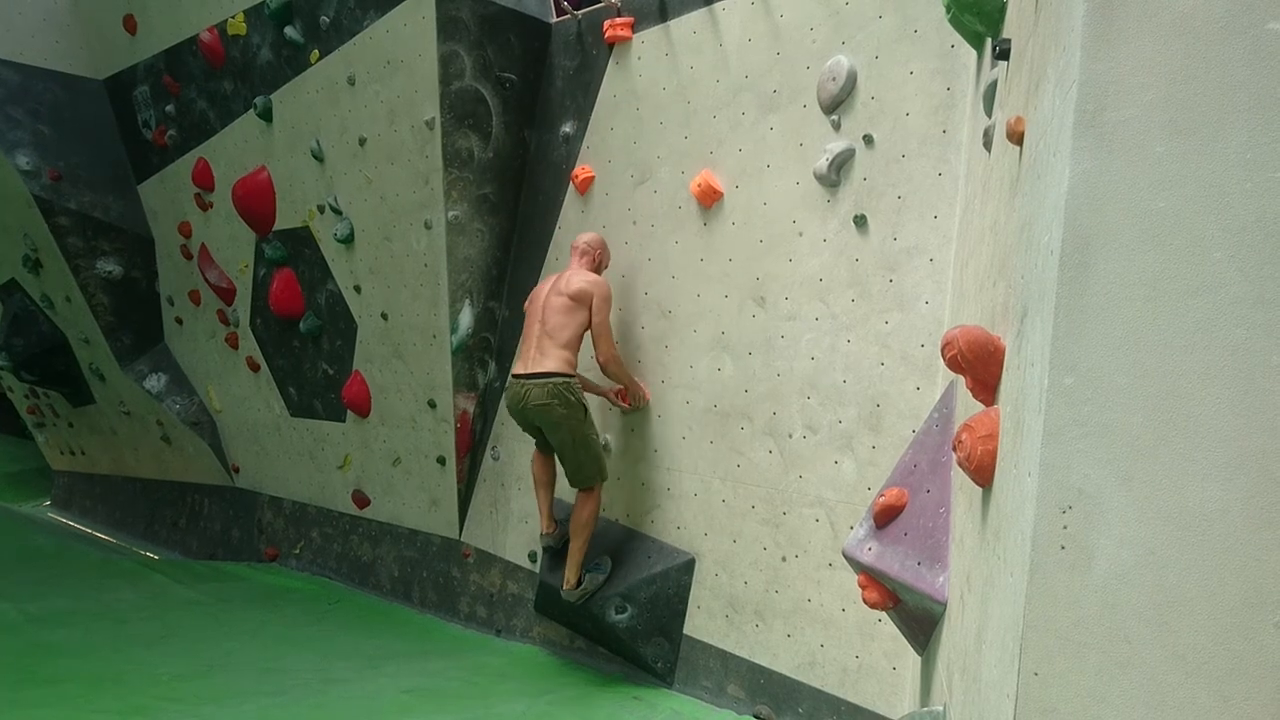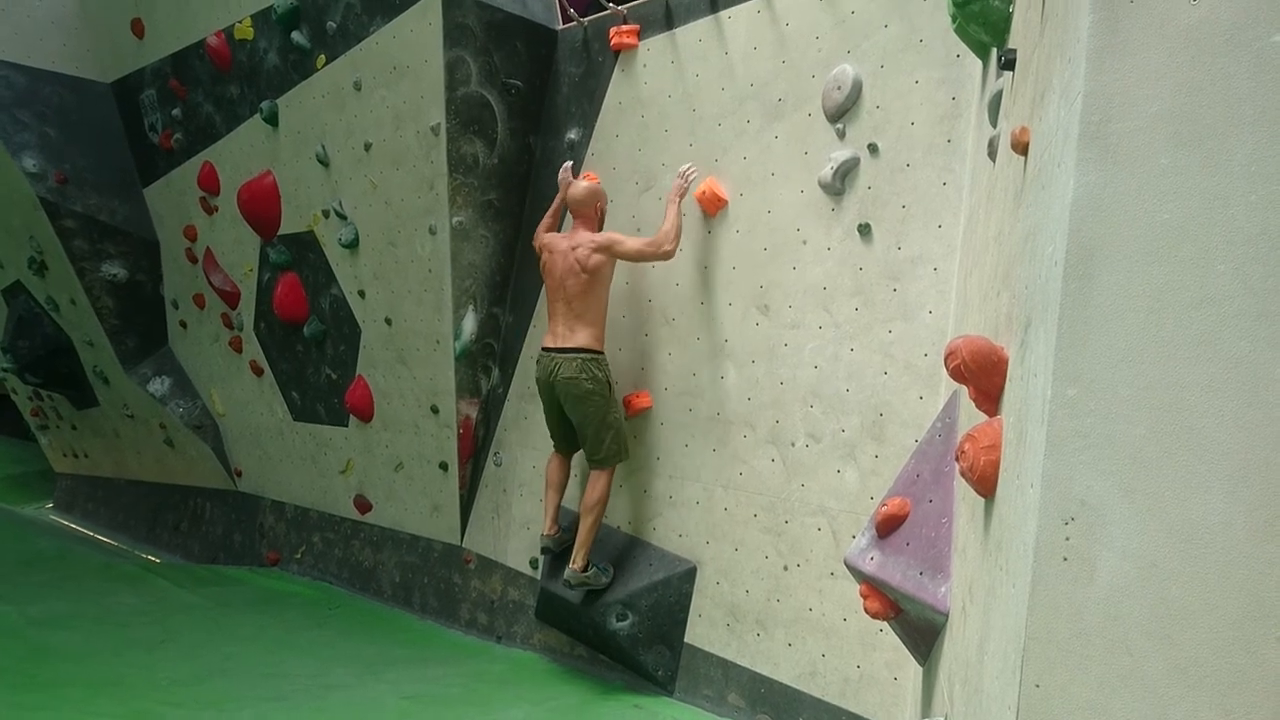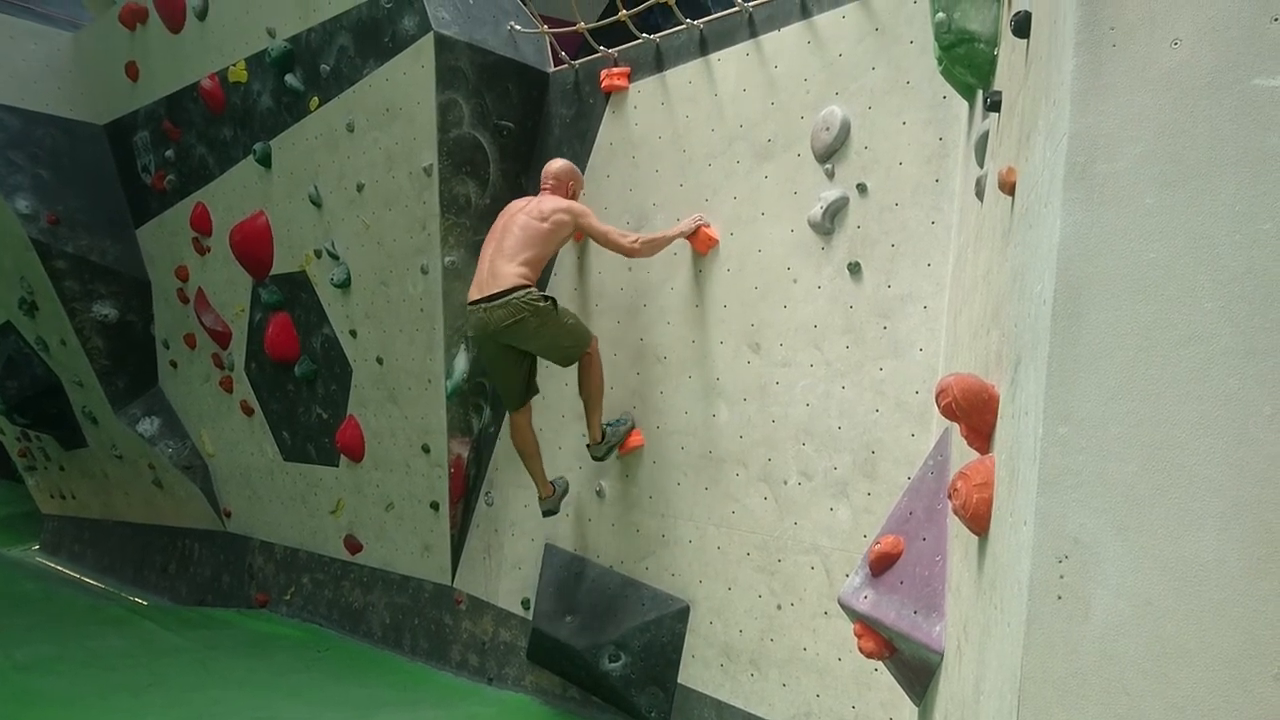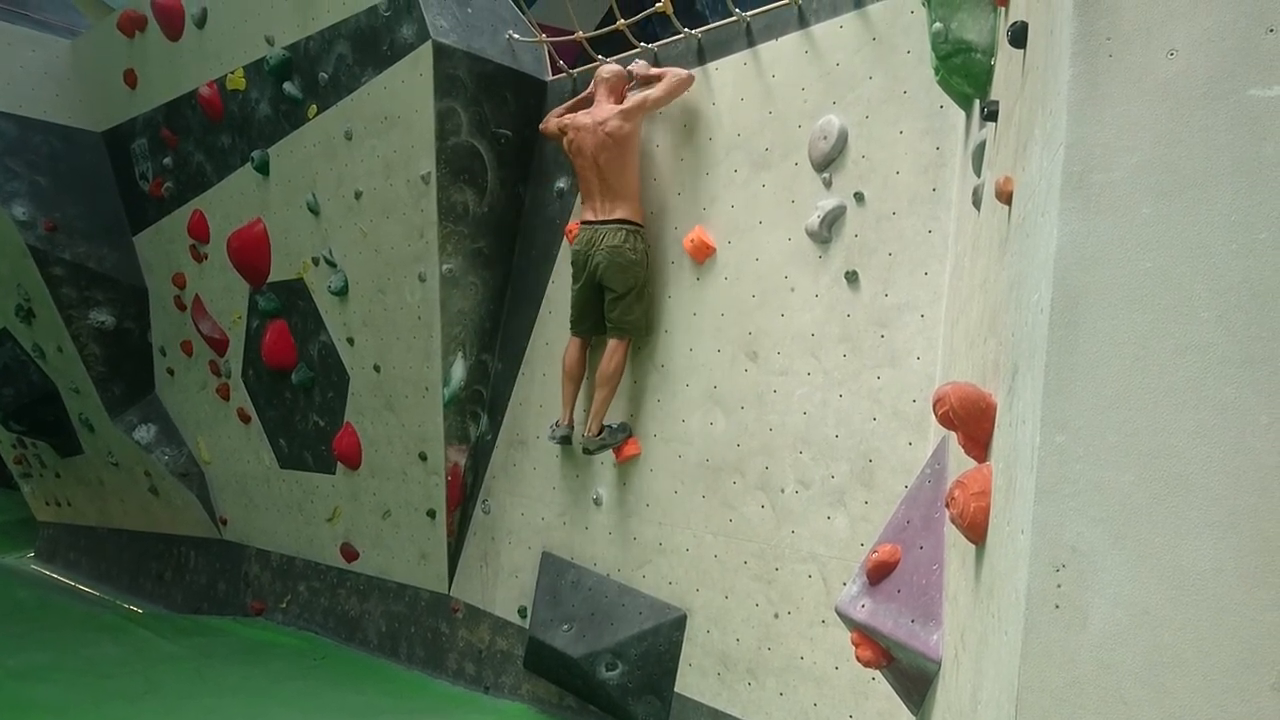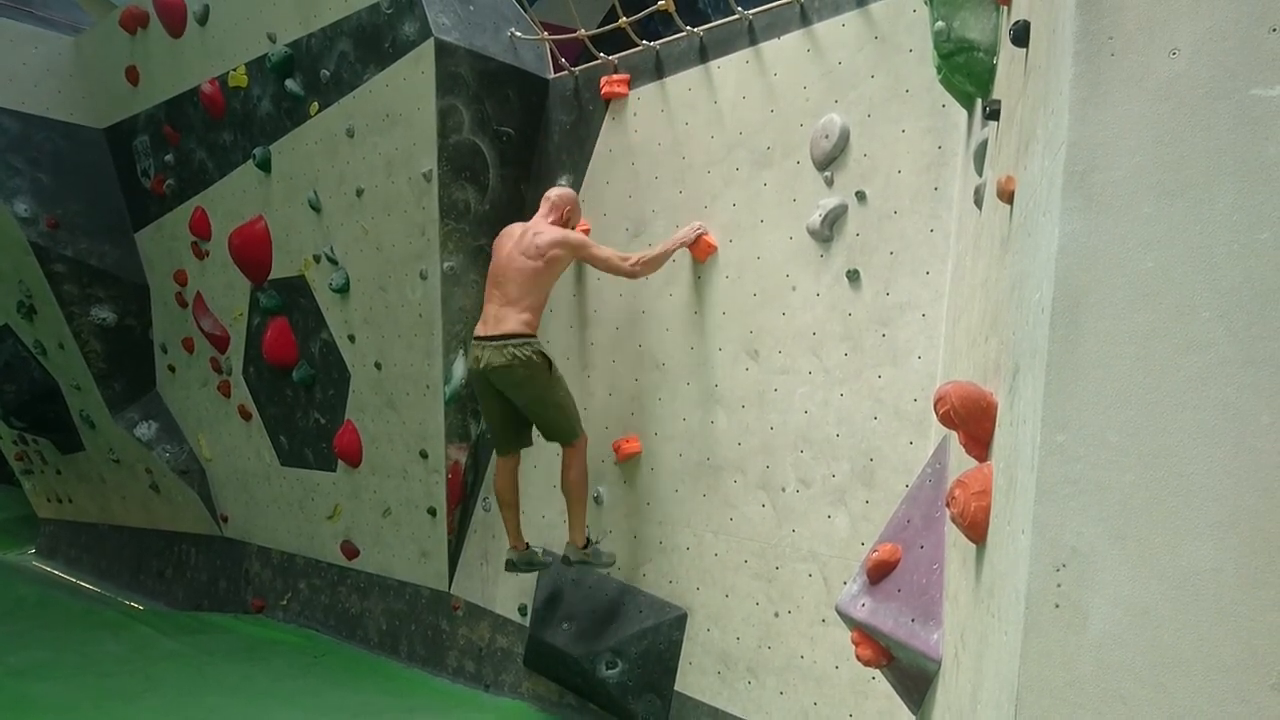
dt=1s
person 1, frame 1
left shoulder: (541, 287)
right shoulder: (594, 285)
right elbow: (605, 357)
left wrist: (602, 390)
right wrist: (633, 386)
left hip: (516, 389)
right hip: (552, 390)
left knee: (544, 445)
right knee: (590, 484)
left ankle: (549, 530)
right ankle: (573, 579)
person 1, frame 2
left shoulder: (548, 244)
right shoulder: (601, 245)
right elbow: (665, 247)
left wrist: (562, 195)
right wrist: (675, 196)
left hip: (546, 361)
right hip: (583, 365)
left knee: (563, 446)
right knee: (603, 463)
left ankle: (550, 531)
right ankle: (579, 565)
person 1, frame 3
left shoulder: (516, 206)
right shoulder: (568, 209)
right elbow: (631, 246)
right wrist: (678, 231)
left hip: (478, 314)
right hip: (515, 304)
left knee: (518, 407)
right knee: (588, 348)
left ankle: (545, 492)
right ankle: (597, 435)
person 1, frame 4
left shoulder: (571, 126)
right shoulder: (626, 113)
left elbow: (546, 122)
right elbow: (684, 77)
left wrist: (585, 95)
right wrist: (647, 72)
left hip: (586, 237)
right hip: (622, 238)
left knee: (579, 335)
right knee: (619, 338)
left ankle: (564, 421)
right ankle: (594, 431)
person 1, frame 5
left shoulder: (507, 234)
right shoulder: (563, 240)
right elbow: (631, 267)
right wrist: (678, 240)
left hip: (479, 352)
right hip: (516, 352)
left knee: (507, 452)
right knee: (574, 441)
left ankle: (517, 548)
right ankle: (578, 544)
